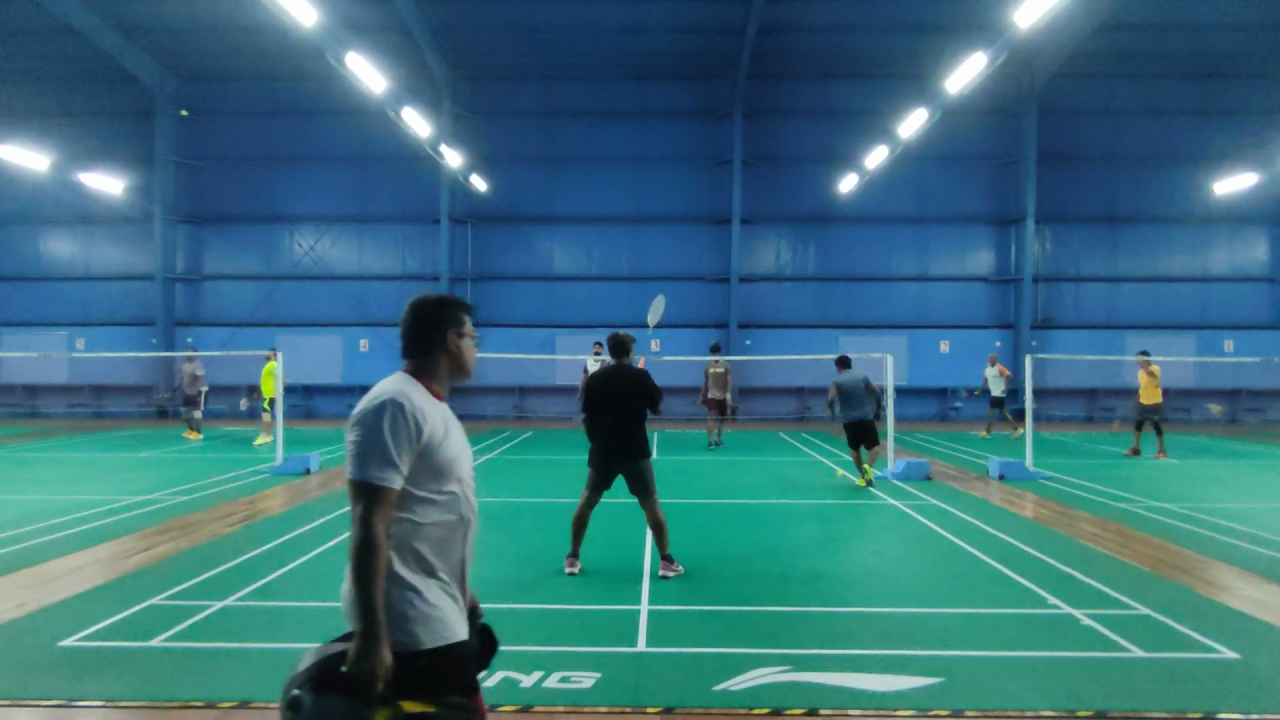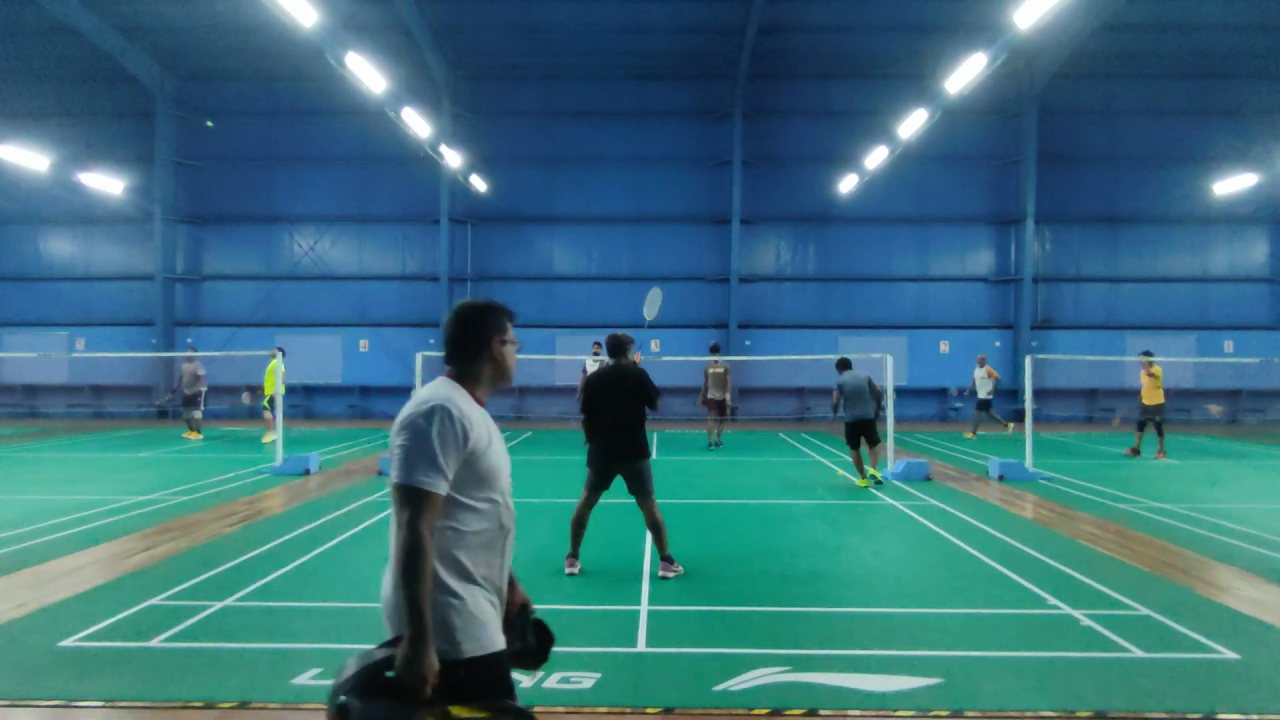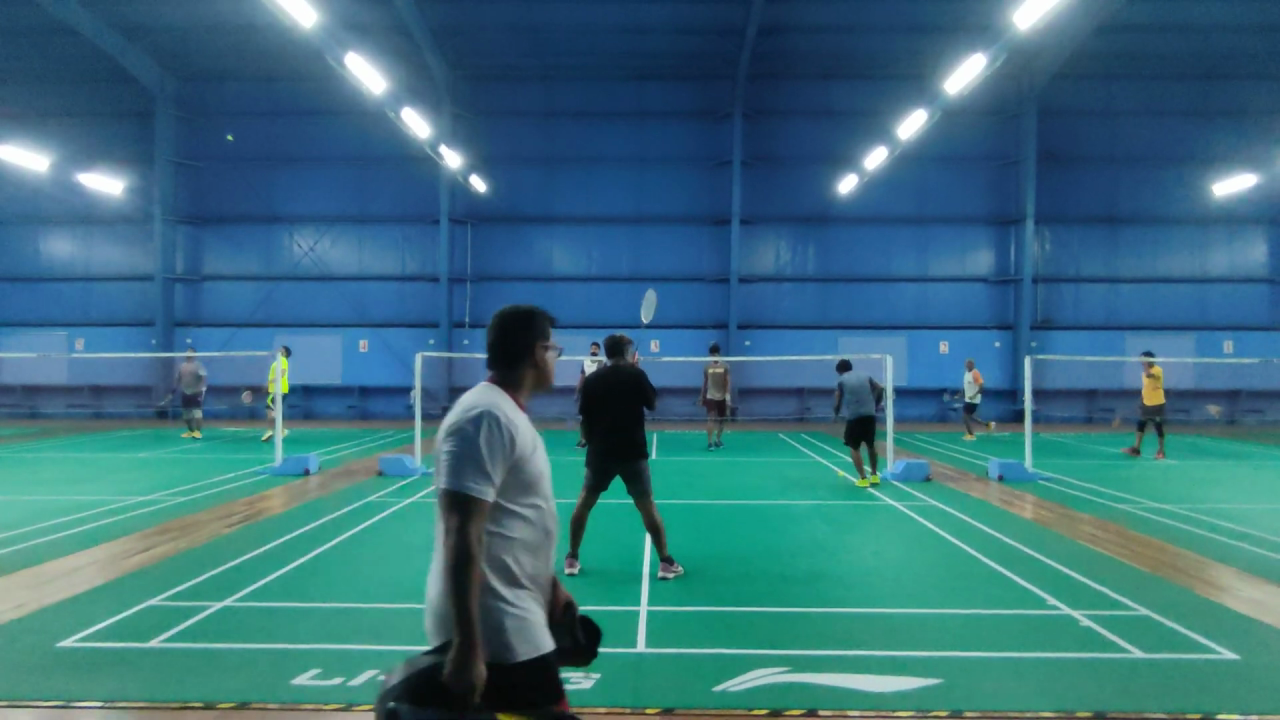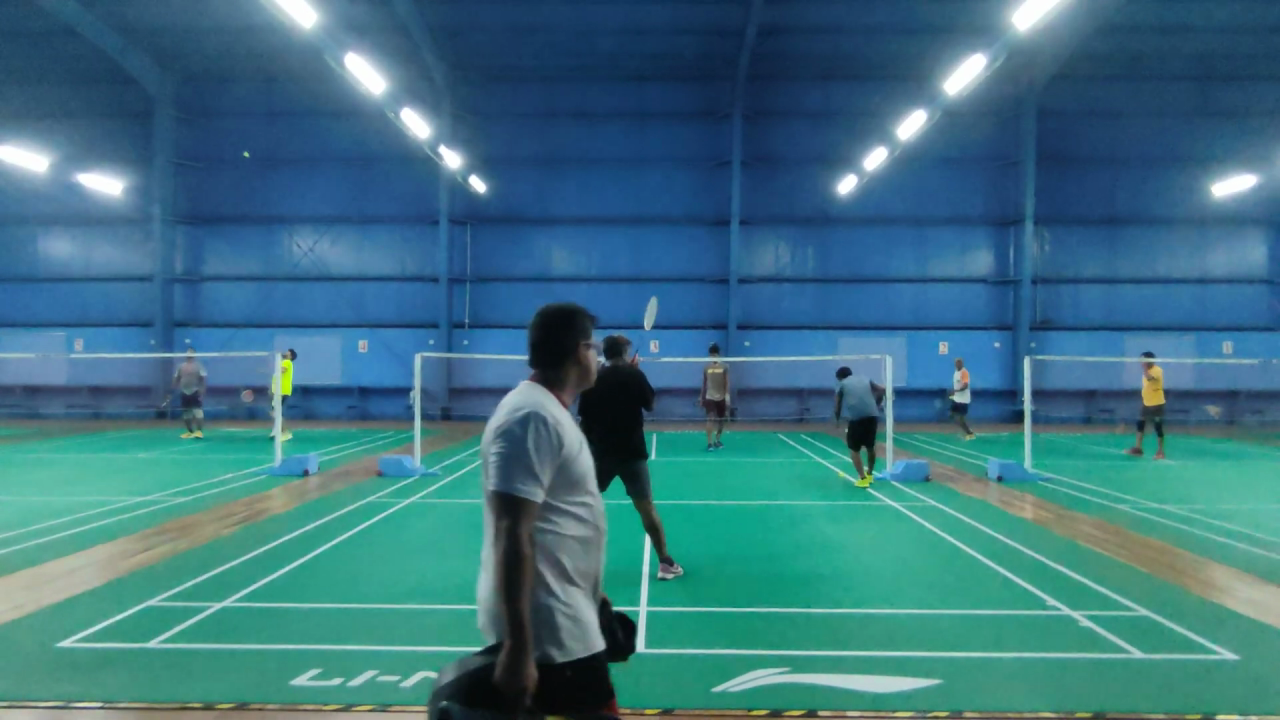
dt=0.1s
person 1, frame 1
left shoulder: (431, 405)
right shoulder: (395, 408)
right elbow: (369, 526)
left wrist: (461, 593)
right wrist: (372, 634)
left hip: (433, 611)
right hip: (412, 618)
person 1, frame 2
left shoulder: (467, 410)
right shoulder: (441, 413)
right elbow: (415, 531)
left wrist: (508, 587)
right wrist: (418, 639)
left hip: (467, 615)
right hip: (452, 624)
person 1, frame 3
left shoulder: (505, 414)
right shoulder: (488, 420)
right elbow: (463, 538)
left wrist: (551, 588)
right wrist: (467, 646)
left hip: (505, 616)
right hip: (497, 626)
person 1, frame 4
left shoulder: (547, 412)
right shoulder: (533, 419)
right elbow: (511, 539)
left wrist: (591, 592)
right wrist: (517, 648)
left hip: (557, 613)
right hip: (549, 624)
person 2, frame 1
left shoulder: (595, 378)
right shoulder: (640, 376)
left elbow: (587, 418)
right elbow: (657, 408)
left hip: (603, 452)
right hip: (635, 452)
left knee: (587, 502)
right knee: (651, 505)
left ankle: (573, 558)
right ankle: (666, 561)
person 2, frame 2
left shoulder: (594, 379)
right shoulder: (638, 375)
left elbow: (586, 419)
right elbow: (655, 404)
left hip: (601, 452)
right hip: (634, 452)
left knee: (585, 503)
right knee: (649, 505)
left ankle: (572, 558)
right ankle: (666, 561)
person 2, frame 3
left shoulder: (593, 380)
right shoulder: (636, 375)
left elbow: (584, 419)
right elbow: (652, 404)
left hip: (601, 453)
right hip: (633, 453)
left knee: (584, 504)
right knee: (647, 507)
left ankle: (572, 559)
right ankle: (666, 563)
person 2, frame 4
left shoulder: (592, 380)
right shoulder: (635, 375)
left elbow: (584, 421)
right elbow: (650, 405)
left hip: (601, 453)
right hip: (632, 453)
right knee: (646, 507)
right ankle: (665, 563)
